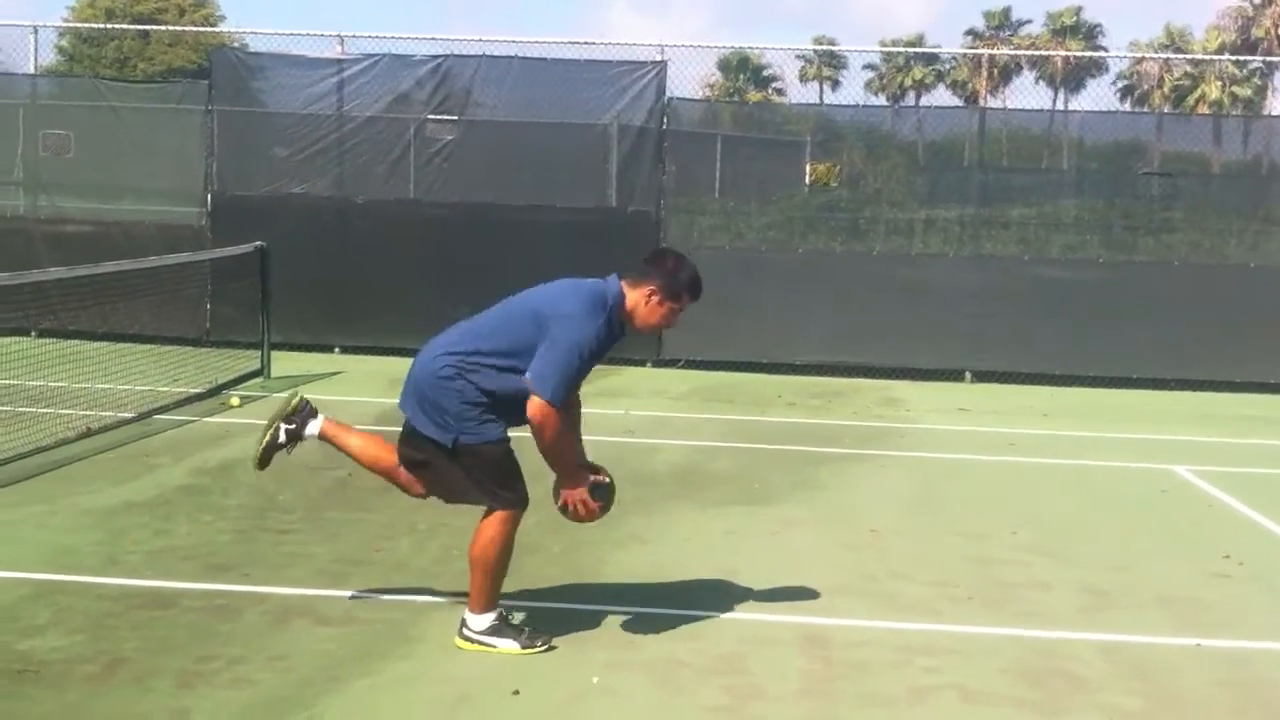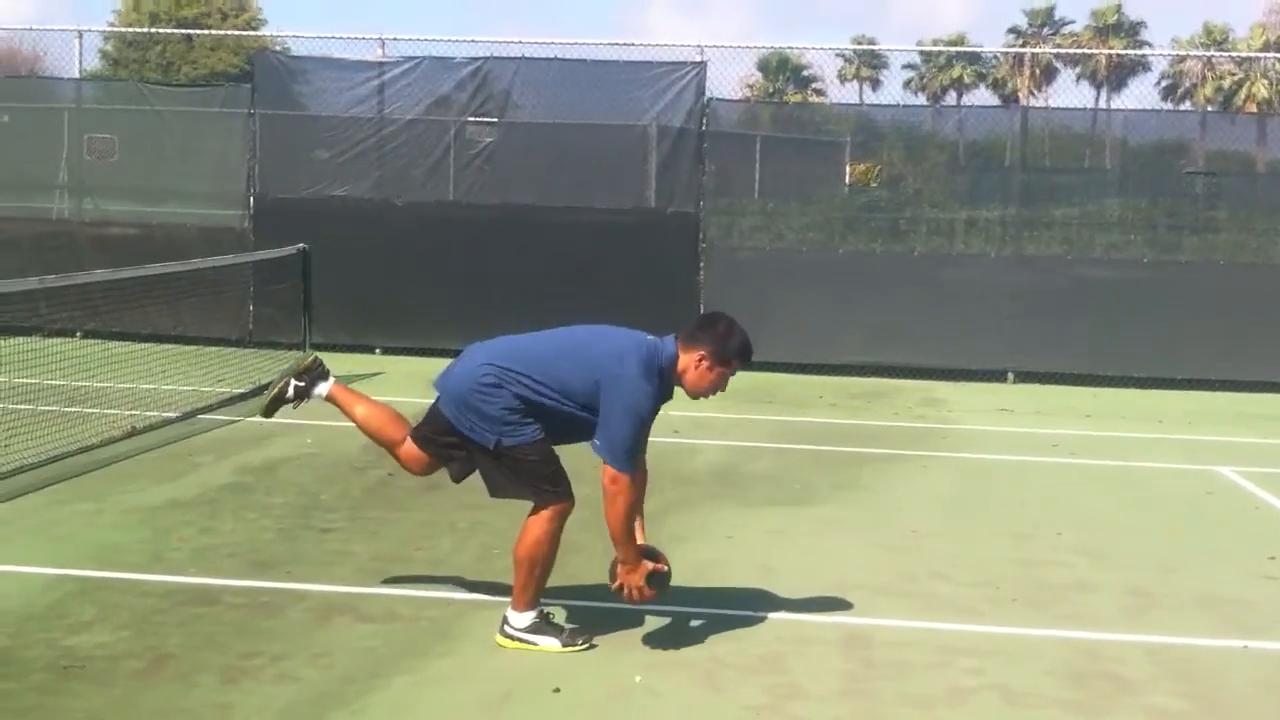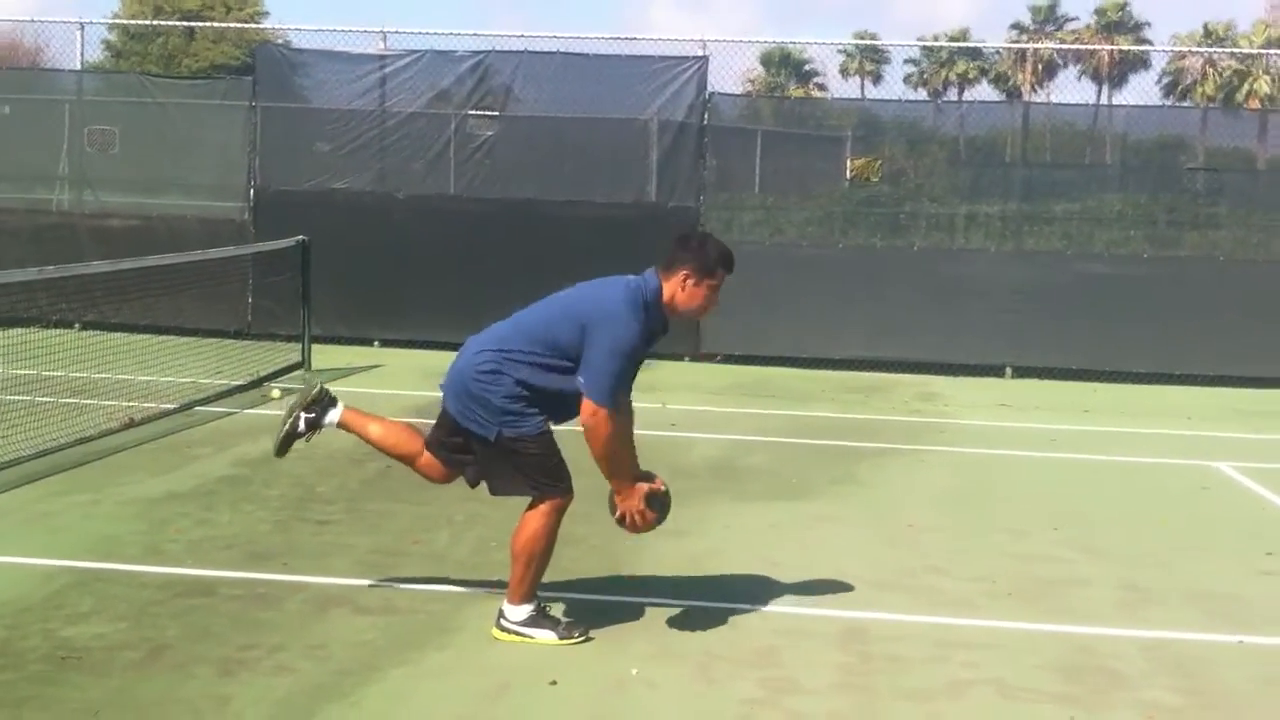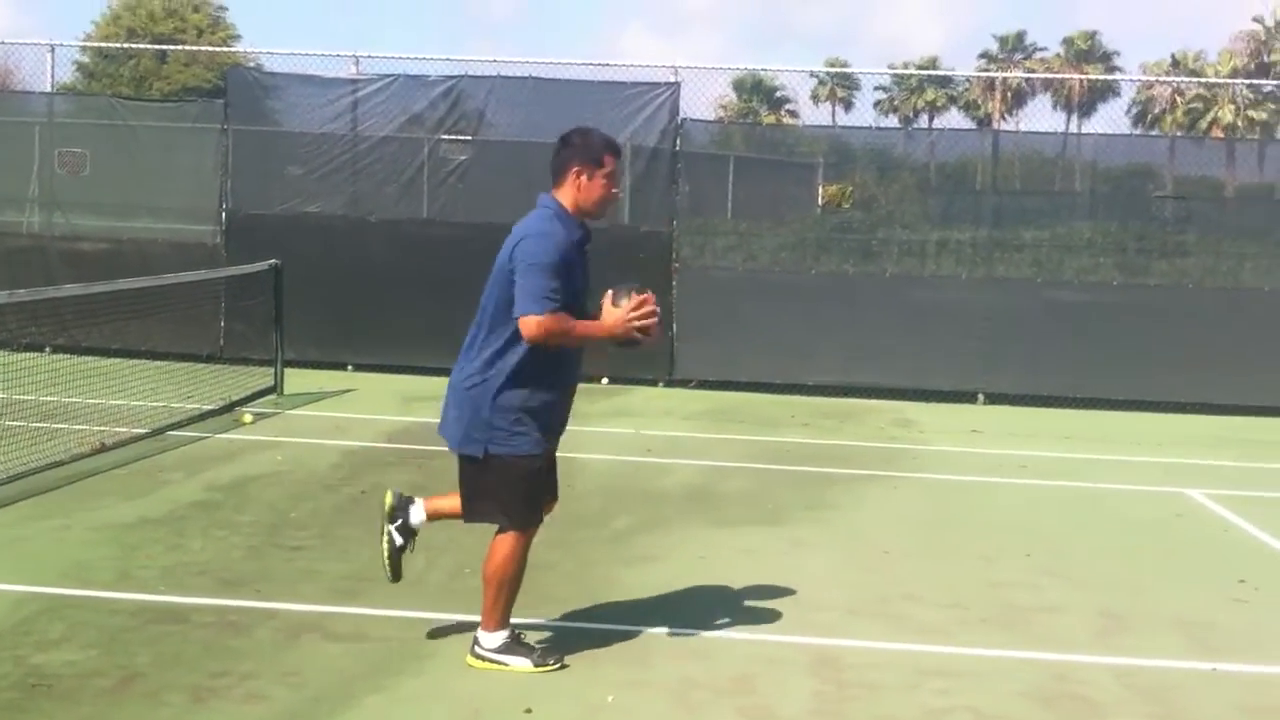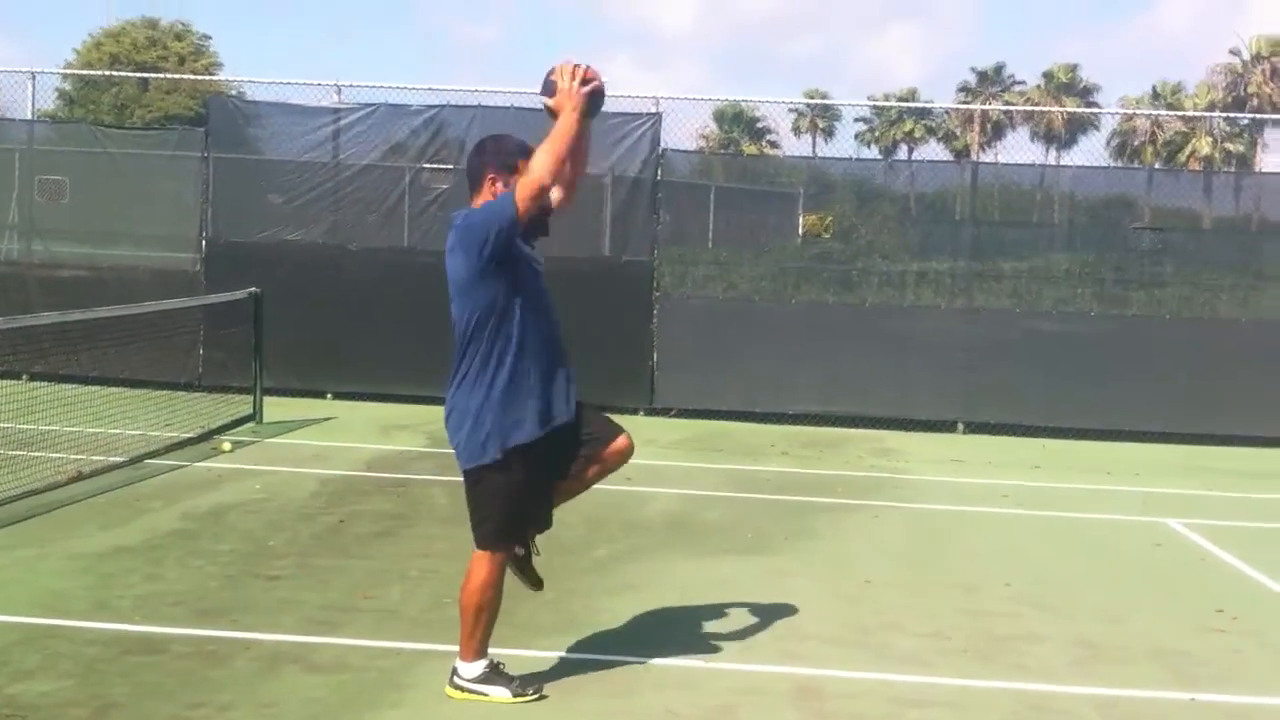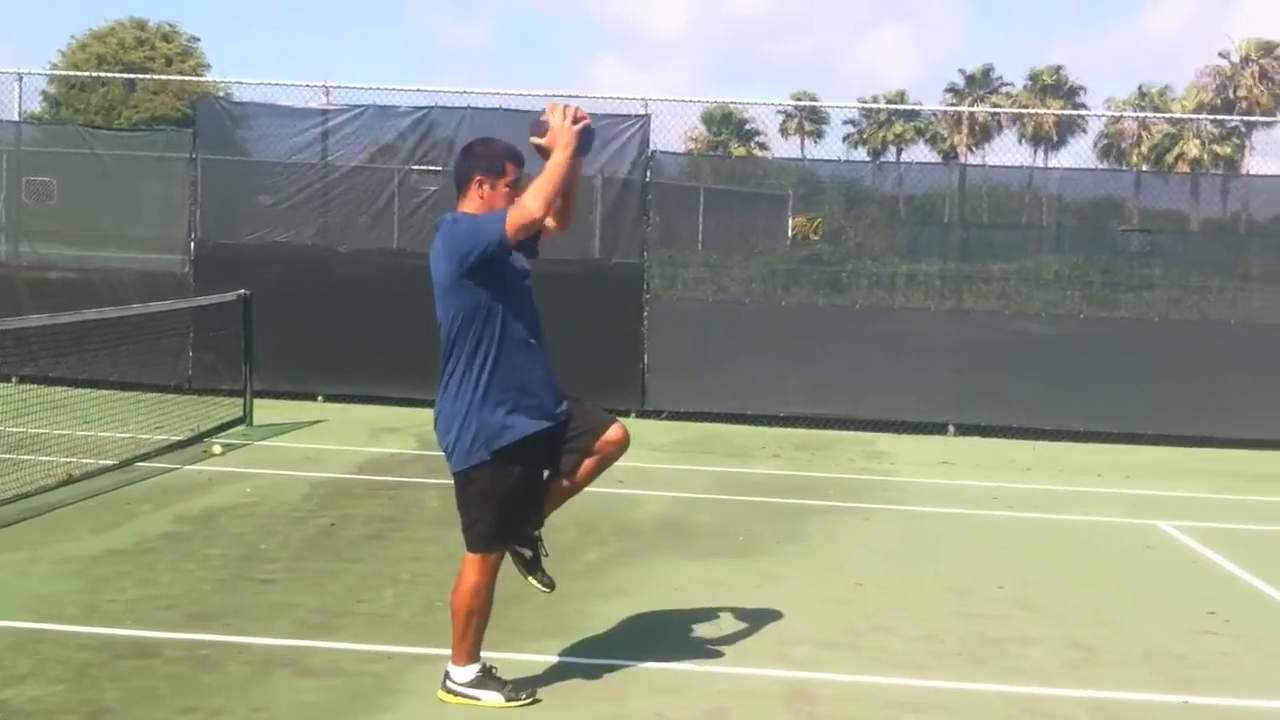
dt=0.5s
person 1, frame 1
left shoulder: (598, 305)
right shoulder: (584, 321)
left elbow: (565, 395)
right elbow: (541, 411)
left wrist: (577, 466)
right wrist: (570, 481)
left hip: (442, 377)
right hip: (453, 387)
left knee: (412, 479)
right knee: (506, 502)
left ankle: (310, 423)
right ankle: (479, 624)
person 1, frame 2
left shoulder: (648, 360)
right shoulder: (636, 382)
left elbow: (633, 461)
right elbow: (617, 482)
left wrist: (638, 531)
right wrist: (630, 562)
left hip: (477, 378)
right hip: (490, 395)
left knee: (413, 454)
right knee: (553, 502)
left ankle: (321, 384)
right ankle: (521, 621)
person 1, frame 3
left shoulder: (637, 304)
right shoulder: (625, 318)
left elbow: (615, 398)
right elbow: (595, 418)
left wrist: (632, 473)
right wrist: (626, 490)
left hip: (482, 376)
right hip: (494, 387)
left knee: (434, 460)
right knee: (552, 496)
left ankle: (328, 412)
right ankle: (518, 615)
person 1, frame 4
left shoulder: (563, 231)
right shoulder: (546, 236)
right elbow: (536, 327)
left wrist: (609, 320)
right wrist: (607, 328)
left hip: (512, 399)
right hip: (501, 405)
left knee: (534, 502)
right knee: (520, 520)
left ankle: (414, 512)
right ankle: (492, 641)
person 1, frame 5
left shoulder: (507, 234)
right shoulder: (474, 234)
left elbow: (564, 185)
right elbow: (536, 178)
left wrist: (578, 116)
right wrist: (569, 109)
left hip: (539, 407)
right hip: (494, 420)
left knee: (613, 447)
right knee: (493, 550)
left ankle: (524, 525)
right ankle: (470, 671)
person 1, frame 6
left shoulder: (494, 241)
right shoulder: (460, 237)
left elbow: (556, 215)
right elbow: (530, 209)
left wrist: (567, 151)
right wrist: (563, 144)
left hip: (530, 406)
right hip: (485, 421)
left knee: (610, 438)
right knee: (485, 551)
left ankle: (526, 527)
right ankle: (462, 676)
